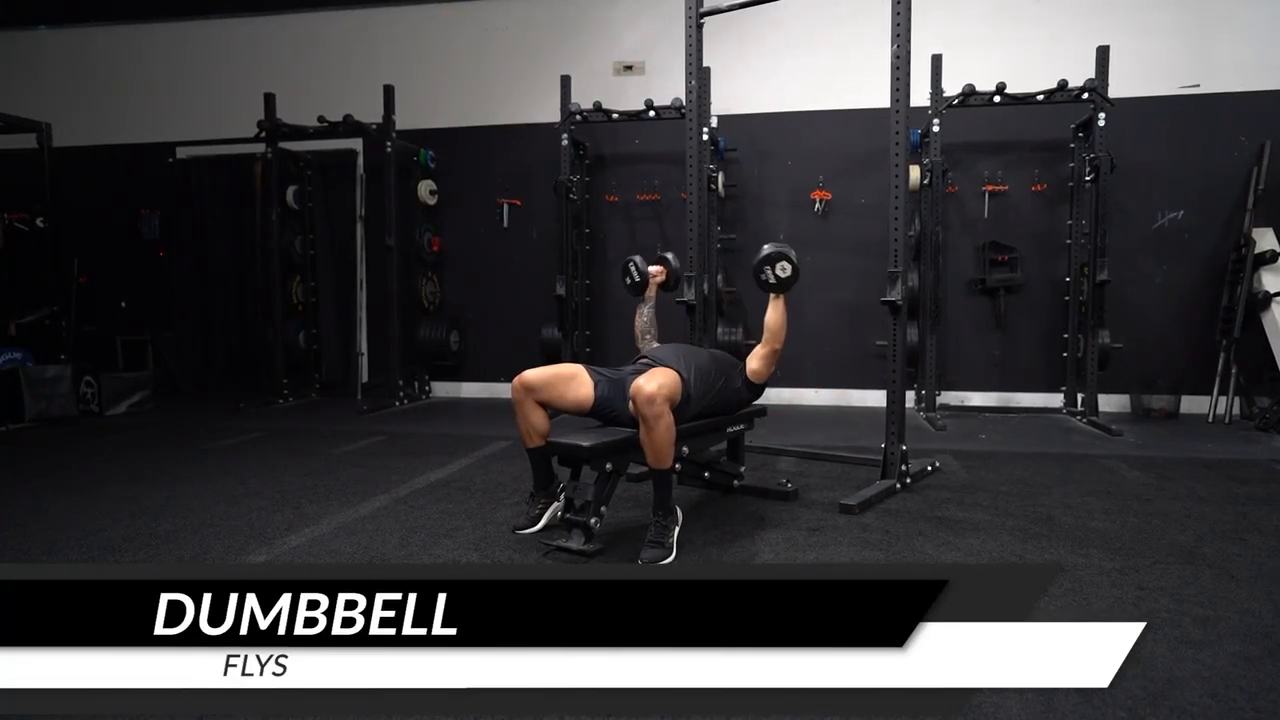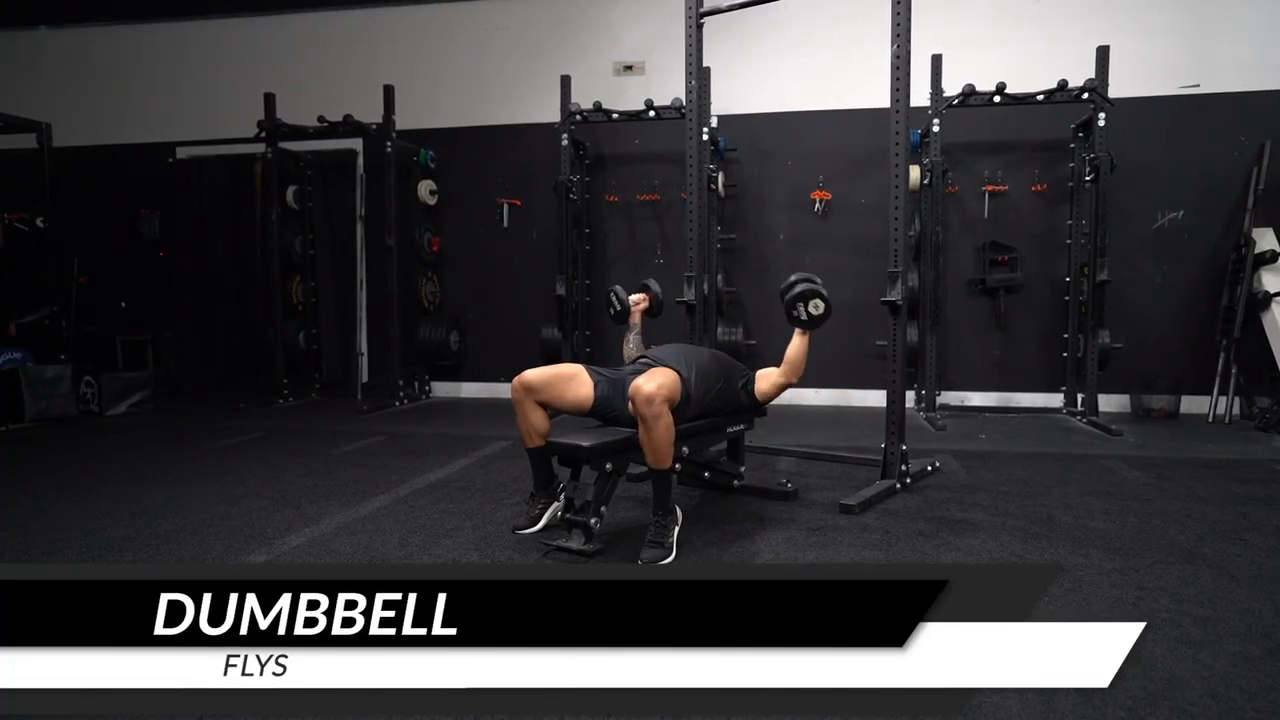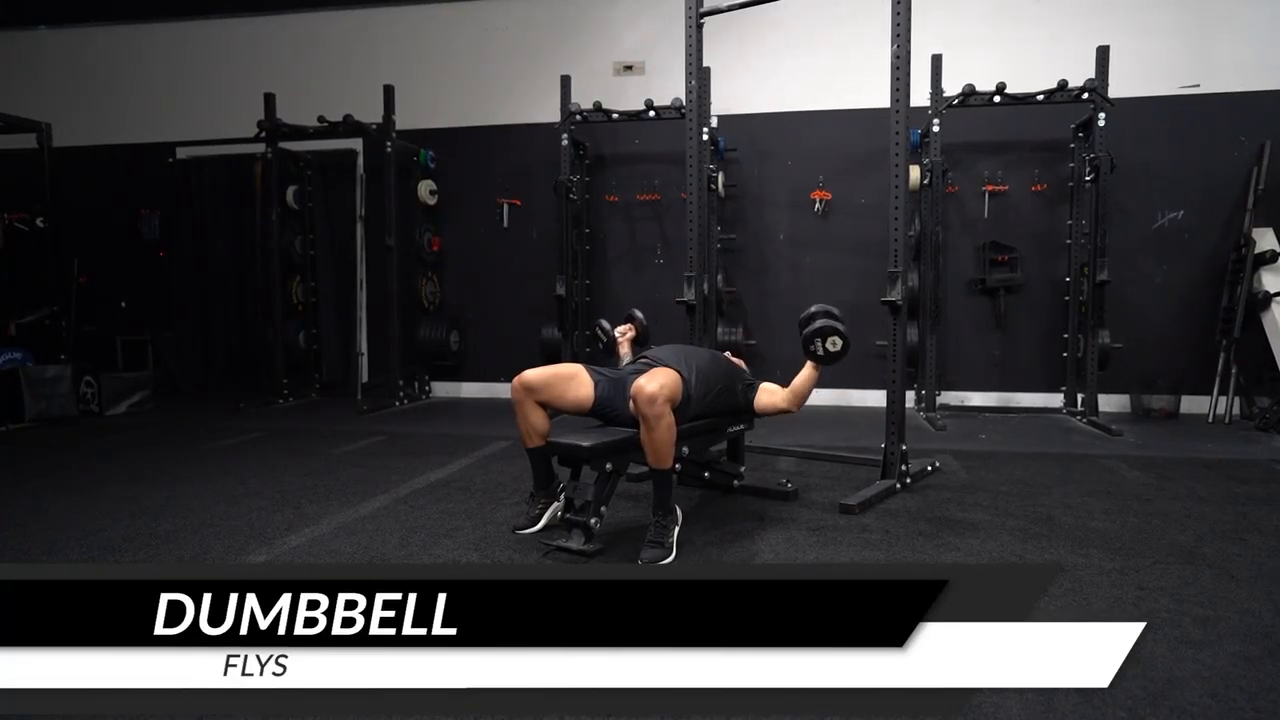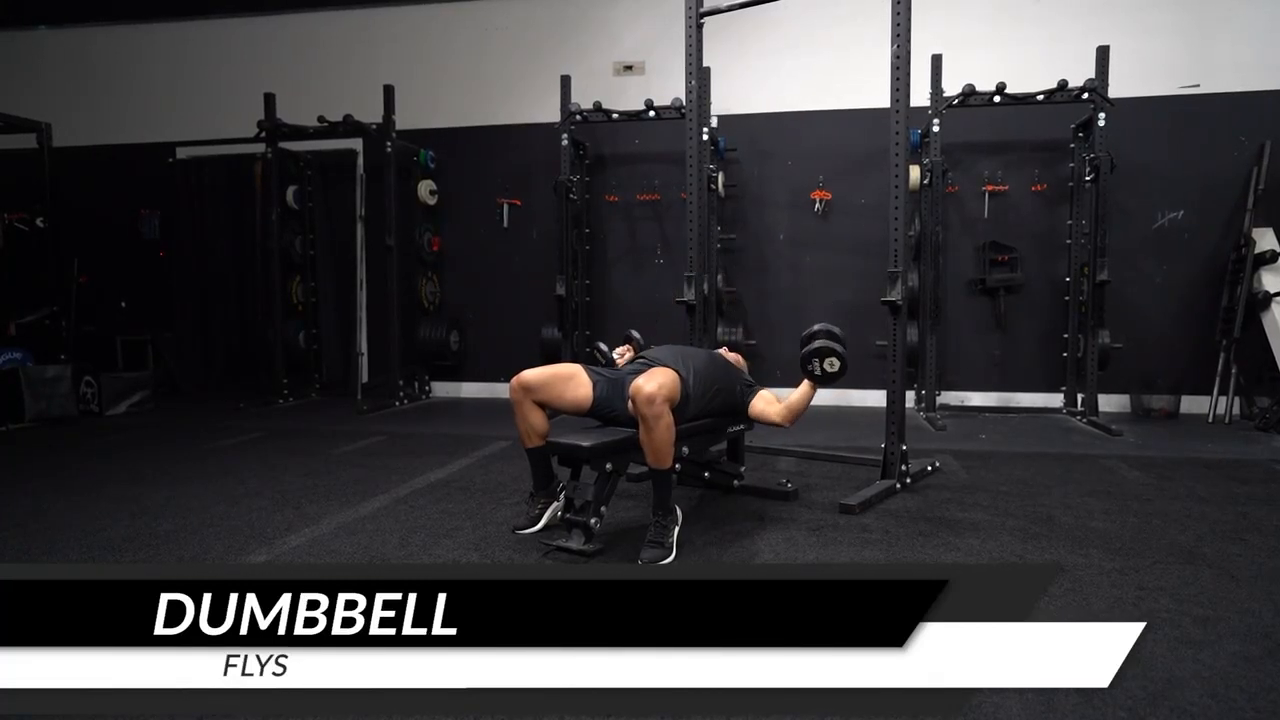
dt=0.3s
person 1, frame 1
left shoulder: (742, 382)
right shoulder: (702, 362)
left elbow: (771, 346)
right elbow: (646, 340)
left wrist: (776, 294)
right wrist: (651, 288)
left hip: (651, 392)
right hip: (625, 378)
left knee: (648, 393)
right knee: (525, 385)
left ankle: (665, 516)
right ankle: (547, 492)
person 1, frame 2
left shoulder: (743, 384)
left elbow: (787, 376)
right elbow: (633, 363)
left wrist: (802, 328)
right wrist: (636, 316)
left hip: (651, 394)
right hip: (623, 384)
left knee: (647, 394)
right knee: (525, 385)
left ankle: (665, 517)
right ankle: (547, 494)
person 1, frame 3
left shoulder: (742, 385)
left elbow: (789, 401)
left wrist: (815, 360)
right wrist: (625, 345)
left hip: (654, 392)
right hip: (628, 378)
left knee: (649, 392)
right knee: (525, 385)
left ankle: (665, 516)
right ankle: (547, 494)
person 1, frame 4
left shoulder: (740, 385)
left elbow: (783, 415)
left wrist: (813, 377)
right wrist: (625, 361)
left hip: (653, 393)
right hip: (626, 378)
left knee: (649, 394)
right knee: (524, 385)
left ankle: (665, 517)
right ankle: (546, 493)
